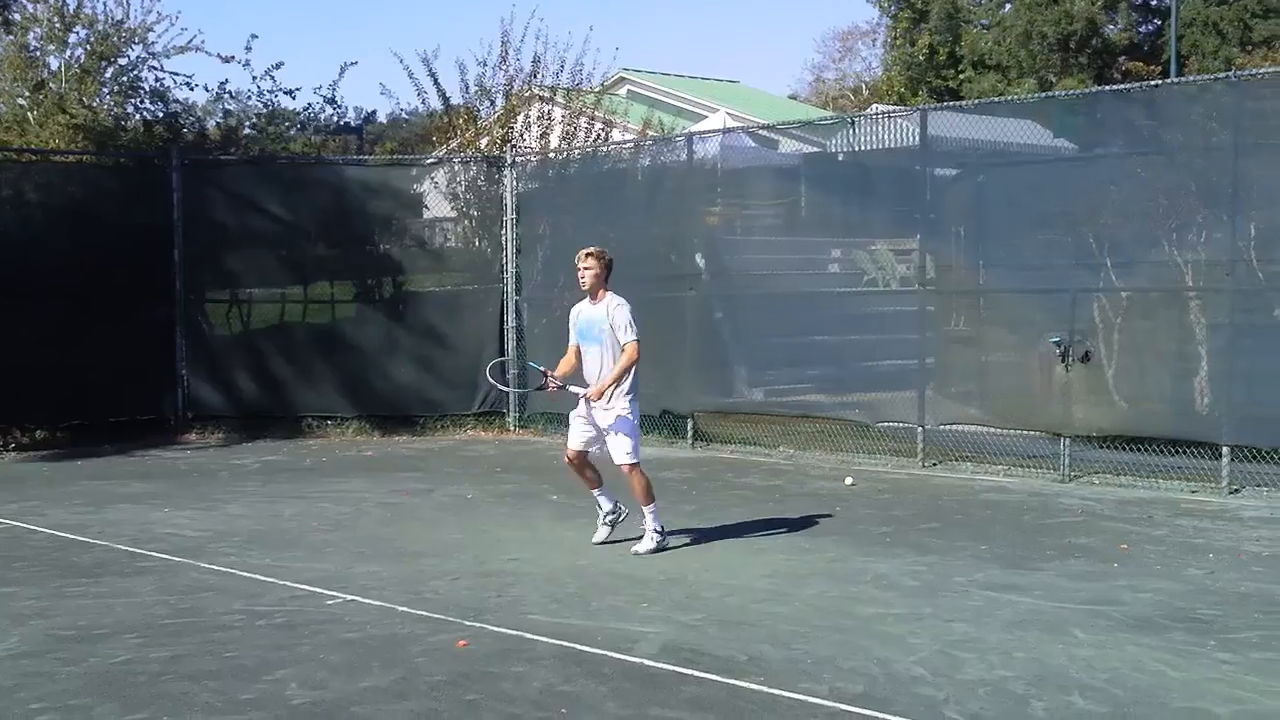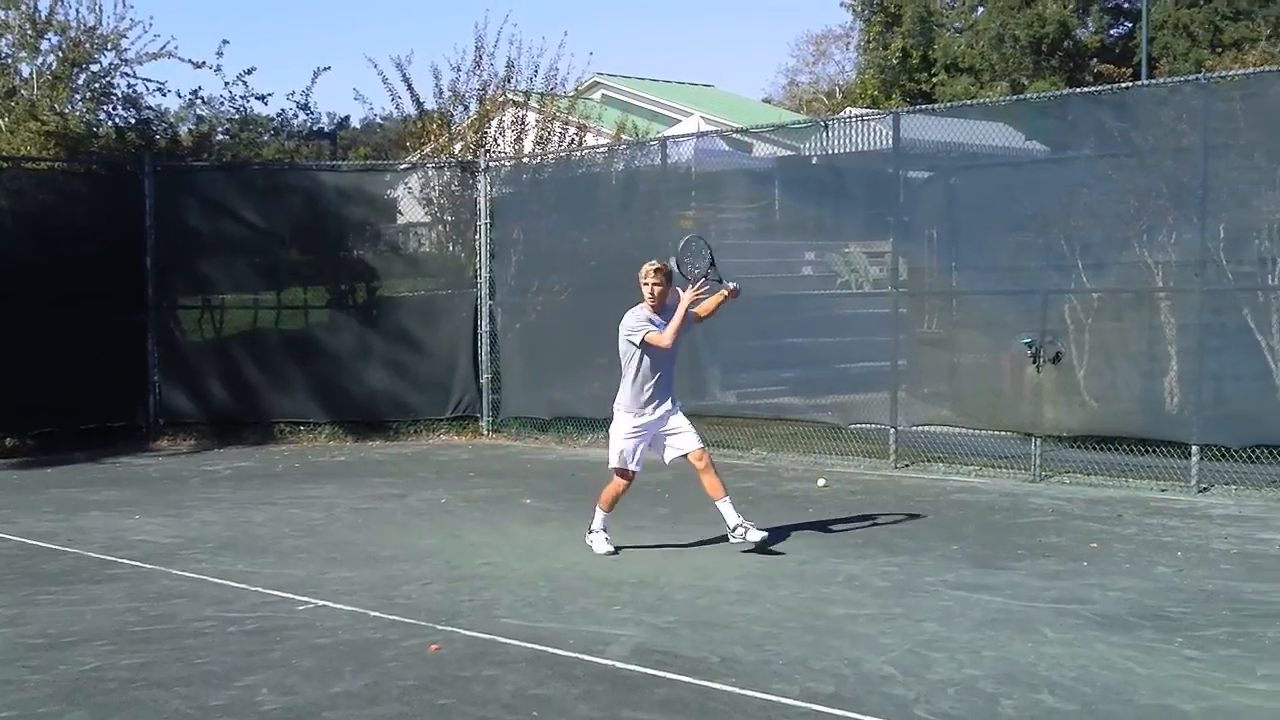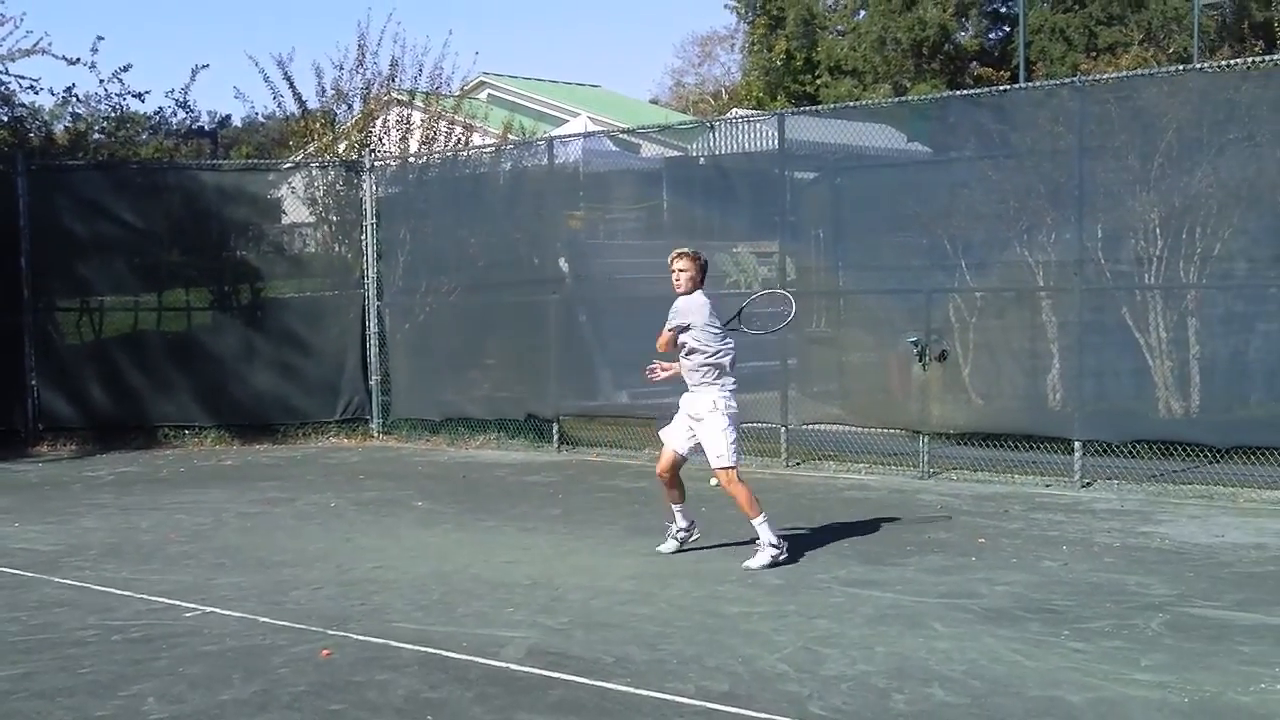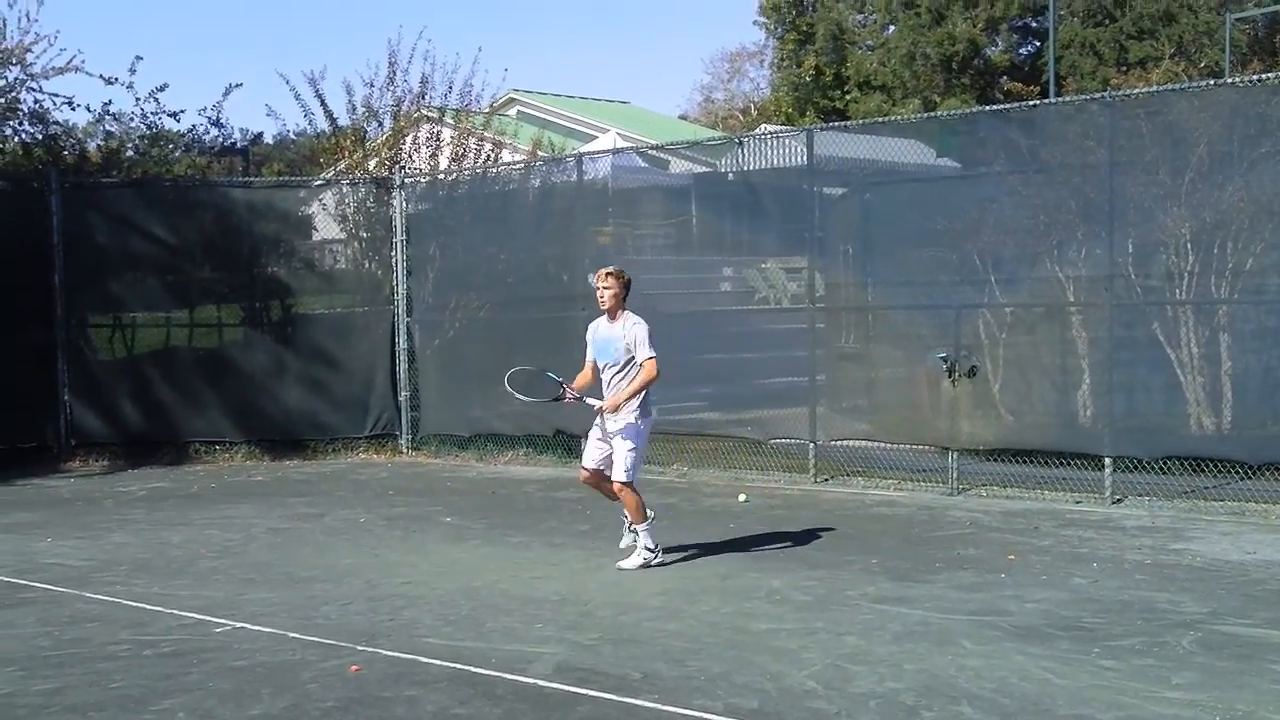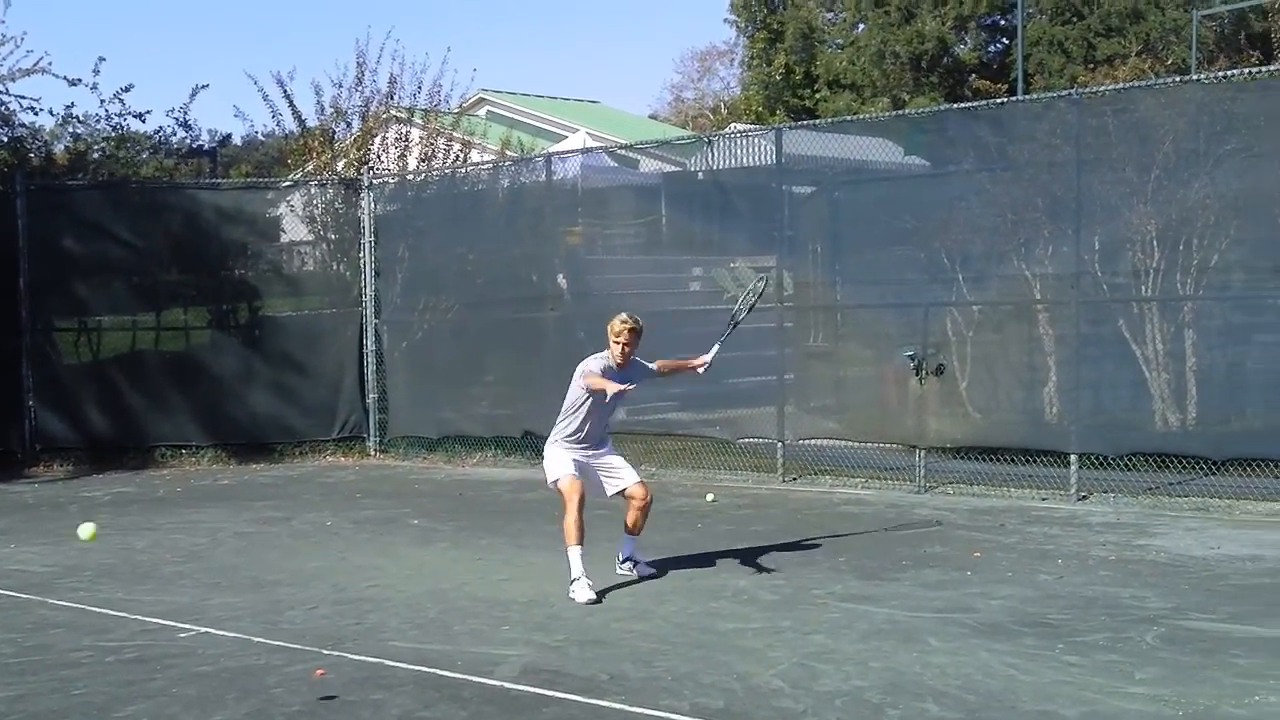
dt=1s
person 1, frame 1
left shoulder: (617, 307)
right shoulder: (577, 311)
left elbow: (632, 353)
right elbow: (573, 355)
left wrist: (605, 386)
right wrist: (558, 374)
left hip: (618, 400)
right hip: (590, 398)
left knee: (629, 466)
right knee: (574, 457)
left ankle: (654, 530)
right ankle: (611, 509)
person 1, frame 2
left shoulder: (673, 313)
right shoulder: (633, 319)
left elbow: (702, 313)
right elbow: (666, 342)
left wrist: (727, 293)
right wrist: (684, 306)
left hip: (667, 410)
right hip: (633, 414)
left knee: (703, 462)
right knee: (622, 481)
left ankle: (737, 526)
right ankle: (596, 530)
person 1, frame 3
left shoulder: (687, 304)
right shoulder: (696, 305)
left elbow: (663, 346)
left wrist: (673, 364)
right wrist: (675, 368)
left hip: (715, 400)
right hip: (695, 402)
left knee: (727, 477)
right knee: (665, 469)
left ankle: (771, 543)
right ankle: (683, 526)
person 1, frame 4
left shoulder: (636, 327)
right shoulder: (595, 328)
left elbow: (651, 371)
right elbow: (590, 371)
left wrist: (620, 399)
right wrist: (572, 389)
left hip: (631, 416)
right hip: (606, 414)
left knee: (621, 485)
right knee: (590, 475)
left ankle: (648, 548)
right ankle: (635, 515)
person 1, frame 5
left shoulder: (634, 367)
right shoulder: (596, 365)
left elbow: (659, 368)
right elbow: (590, 380)
left wrist: (696, 363)
right wrist: (608, 386)
left hip: (599, 449)
right hip: (564, 448)
left knee: (640, 500)
right knee: (574, 498)
left ankle: (626, 558)
right ankle: (577, 578)
